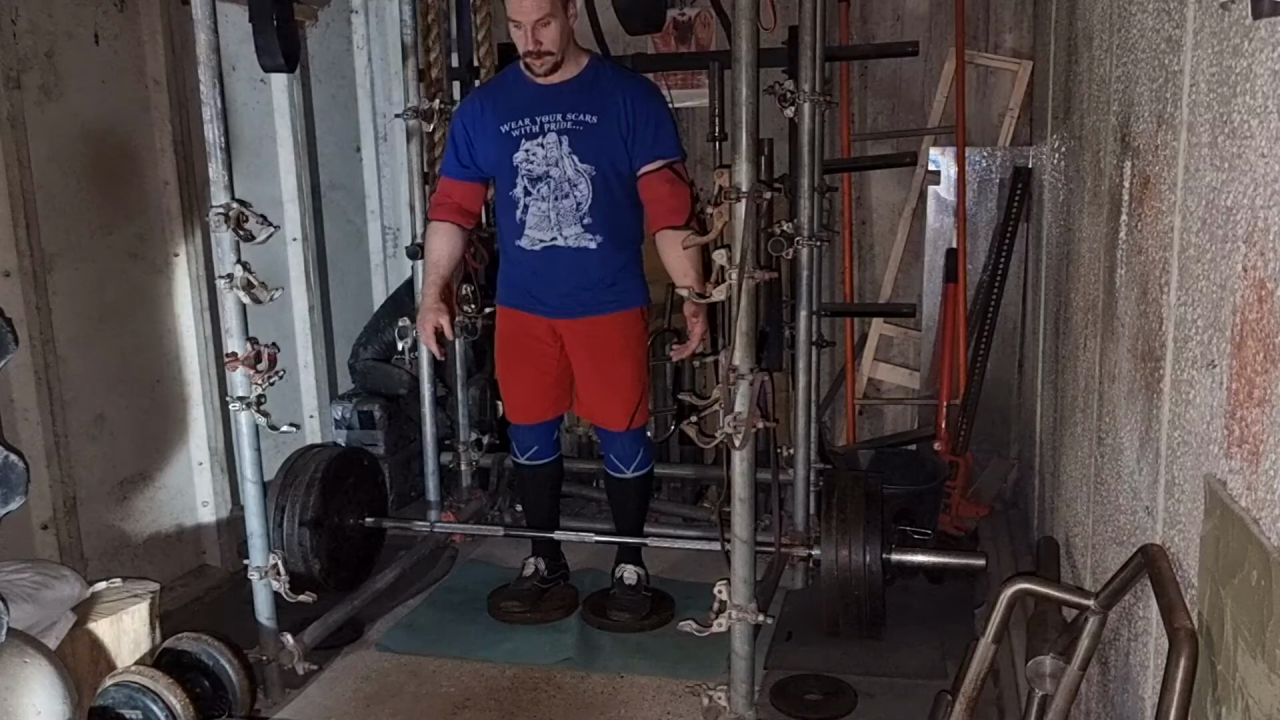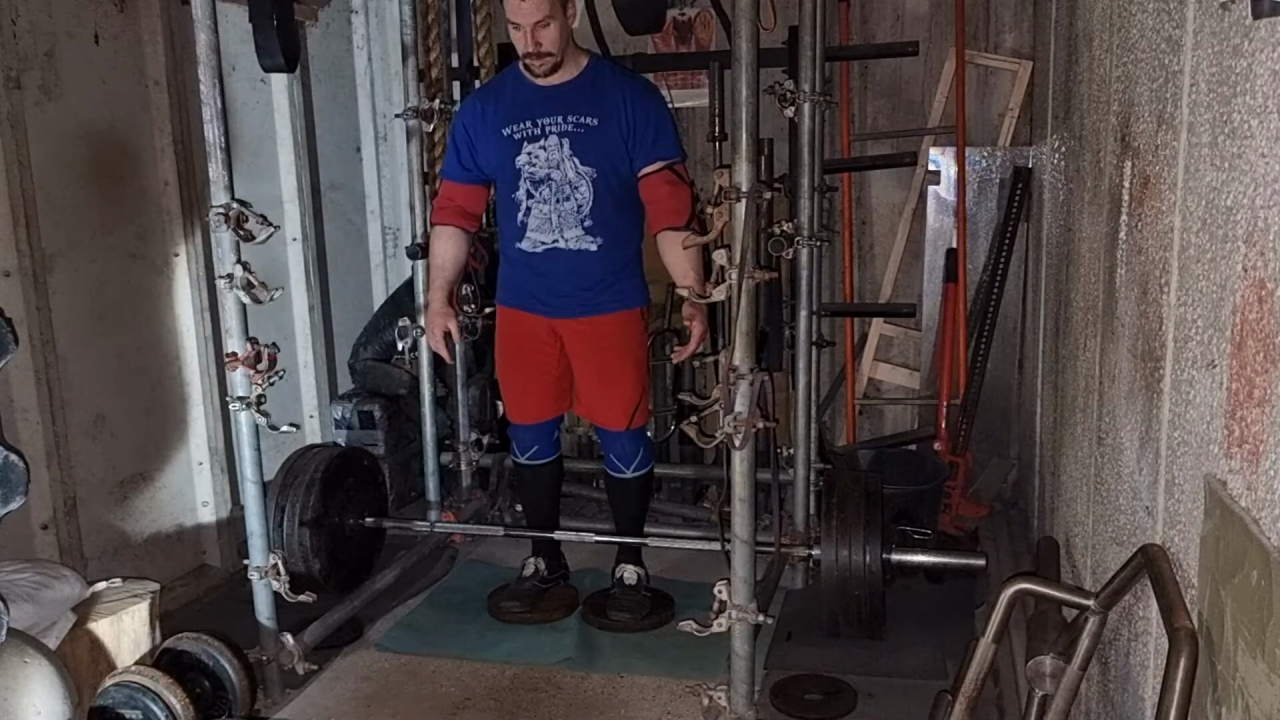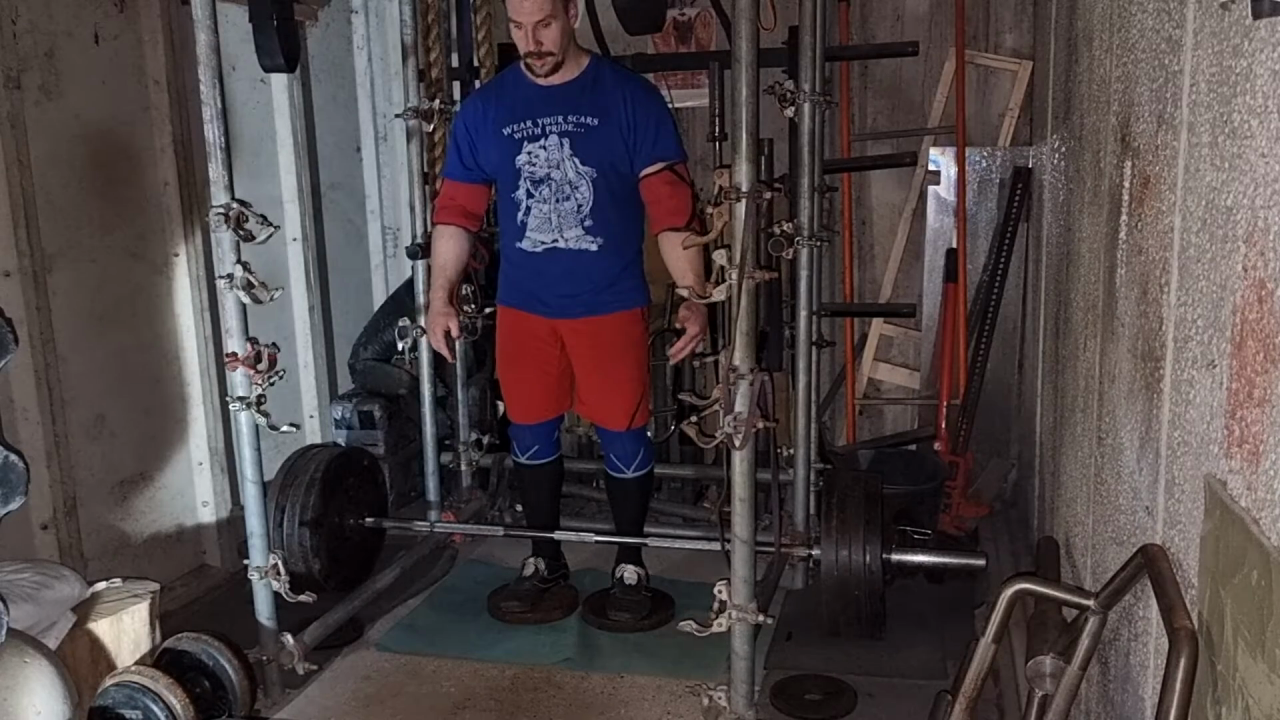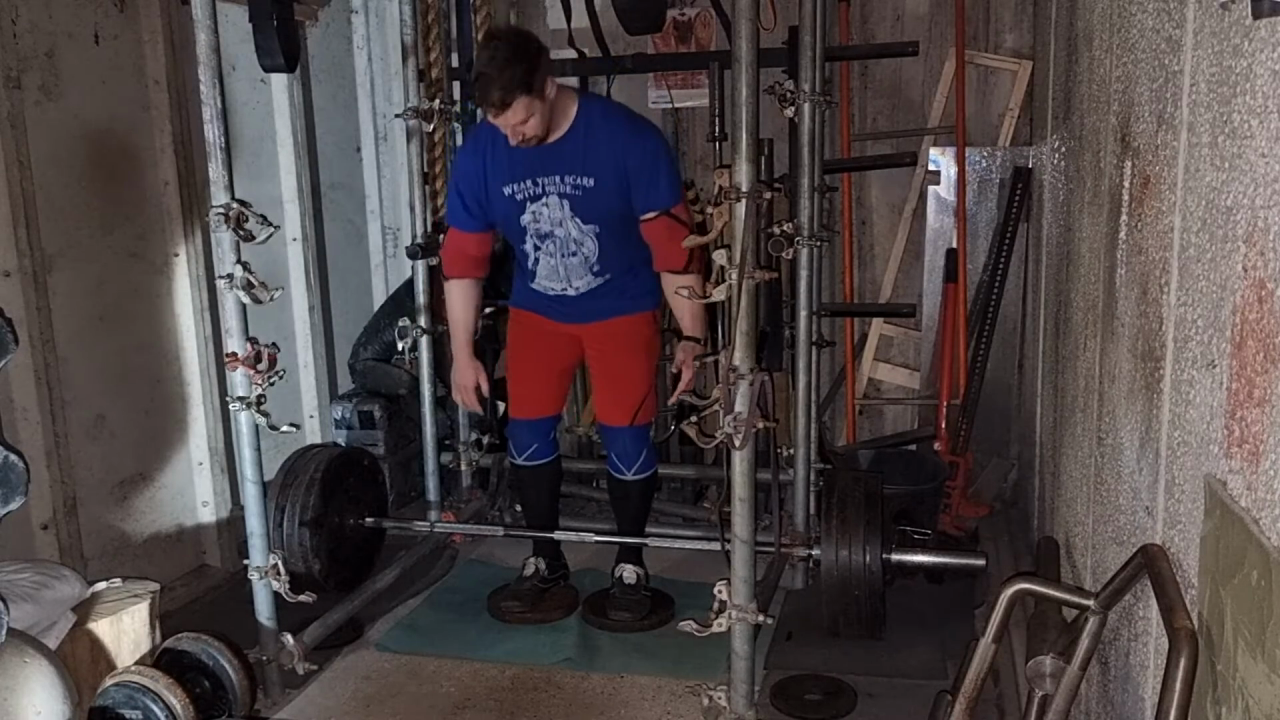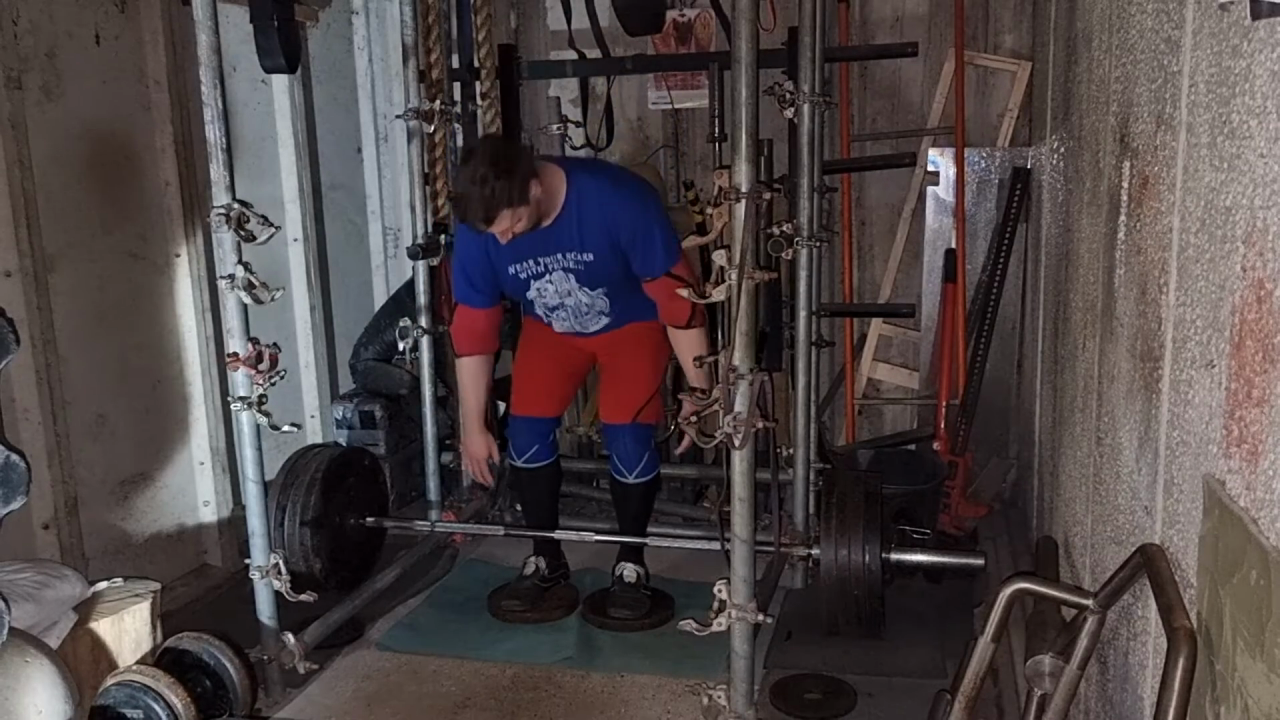
dt=1s
person 1, frame 1
left shoulder: (629, 97)
right shoulder: (483, 107)
left elbow: (669, 205)
right elbow: (452, 206)
left wrist: (693, 294)
right wrist: (432, 294)
left hip: (610, 305)
right hip: (522, 307)
left knee: (622, 437)
right knee: (531, 436)
left ankle: (630, 564)
right ankle: (544, 557)
person 1, frame 2
left shoulder: (630, 98)
right shoulder: (482, 108)
left elbow: (669, 205)
right elbow: (455, 210)
left wrist: (693, 295)
right wrist: (438, 298)
left hip: (610, 306)
right hip: (522, 307)
left knee: (622, 436)
right knee: (530, 436)
left ankle: (629, 564)
right ankle: (544, 558)
person 1, frame 3
left shoulder: (630, 98)
right shoulder: (483, 108)
left elbow: (671, 206)
right elbow: (456, 210)
left wrist: (694, 296)
right wrist: (440, 296)
left hip: (610, 307)
right hip: (523, 307)
left knee: (622, 436)
right knee: (531, 435)
left ankle: (630, 565)
right ankle: (545, 558)
person 1, frame 4
left shoulder: (628, 139)
right shoulder: (478, 154)
left elbow: (674, 245)
right elbow: (463, 258)
left wrist: (691, 336)
right wrist: (462, 353)
left hip: (622, 310)
right hip: (536, 312)
left knee: (624, 435)
right knee: (528, 431)
left ankle: (630, 566)
right ankle: (544, 559)
person 1, frame 5
left shoulder: (620, 201)
right shoulder: (477, 232)
left elbow: (678, 297)
right elbow: (473, 330)
left wrist: (699, 387)
right wrist: (473, 426)
left hip: (633, 320)
right hip: (549, 325)
left knee: (627, 435)
right knee: (526, 431)
left ankle: (631, 565)
right ankle: (545, 560)
